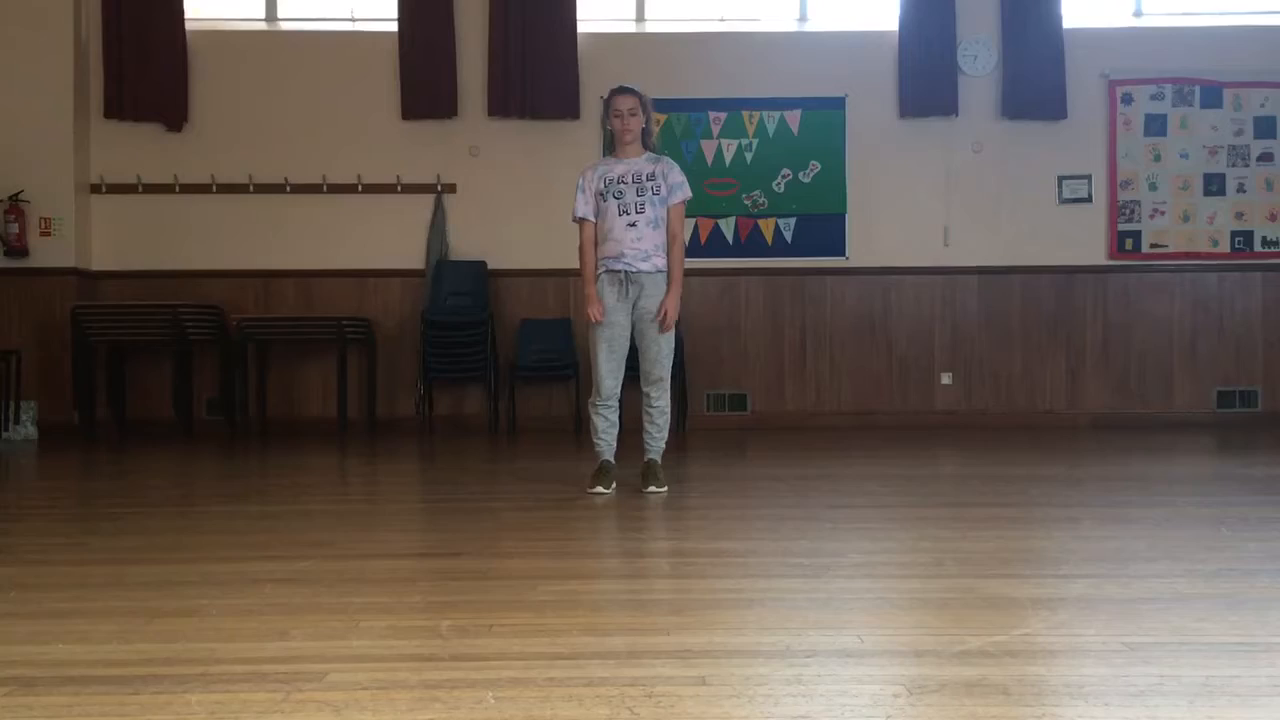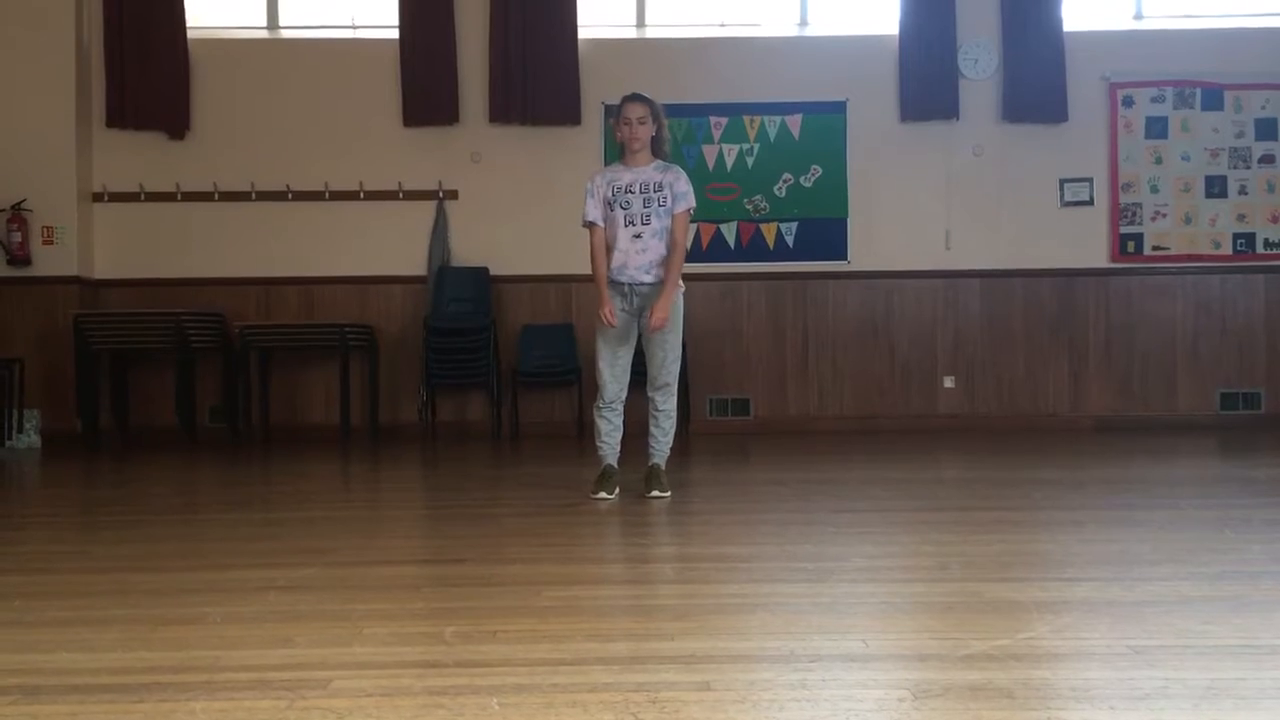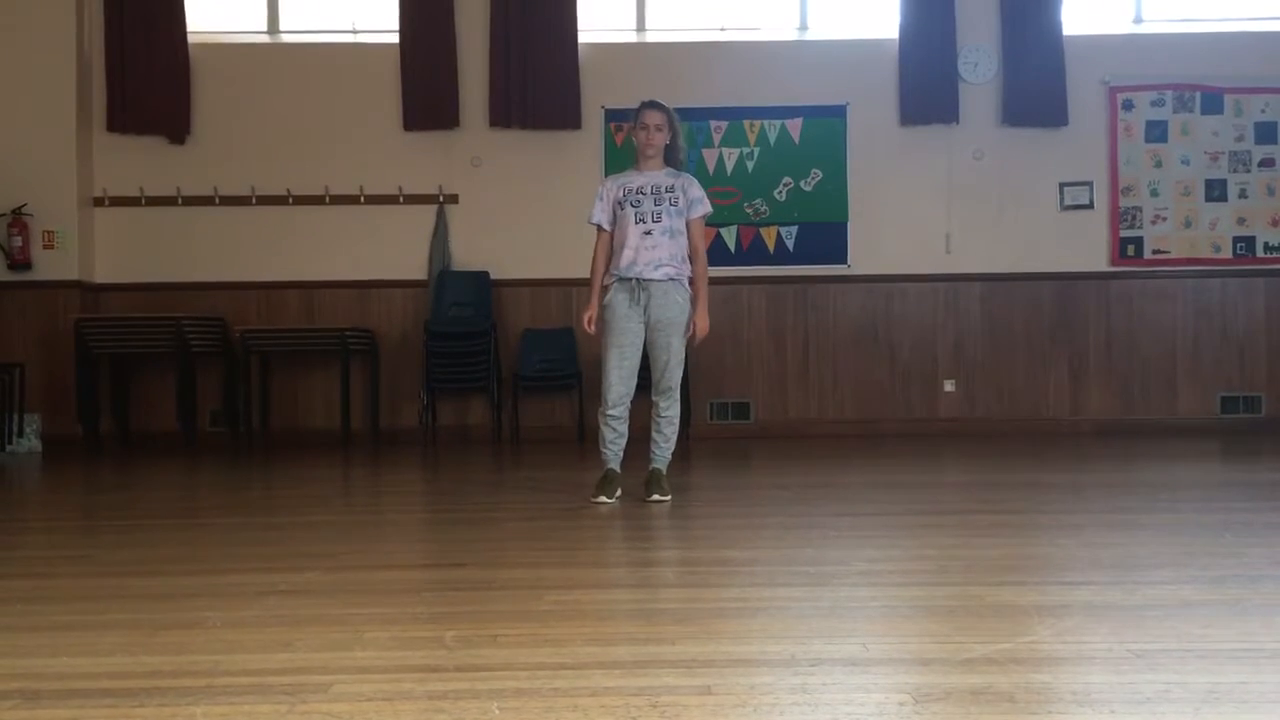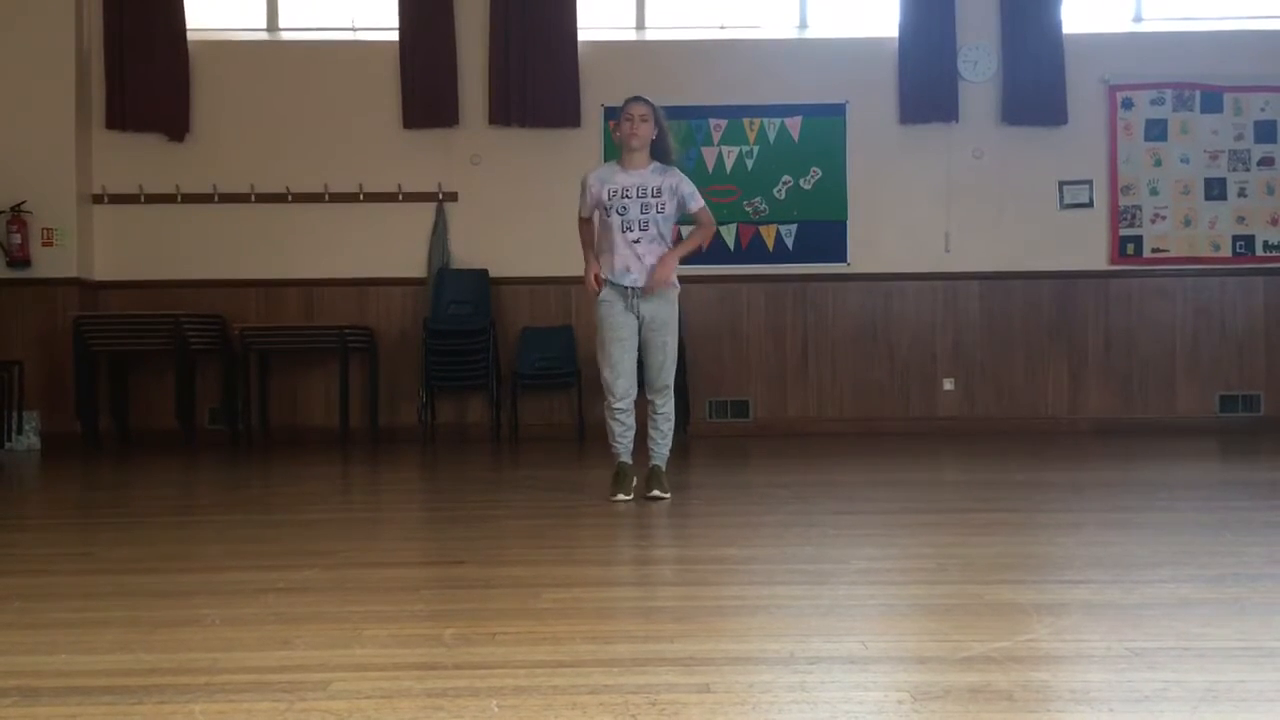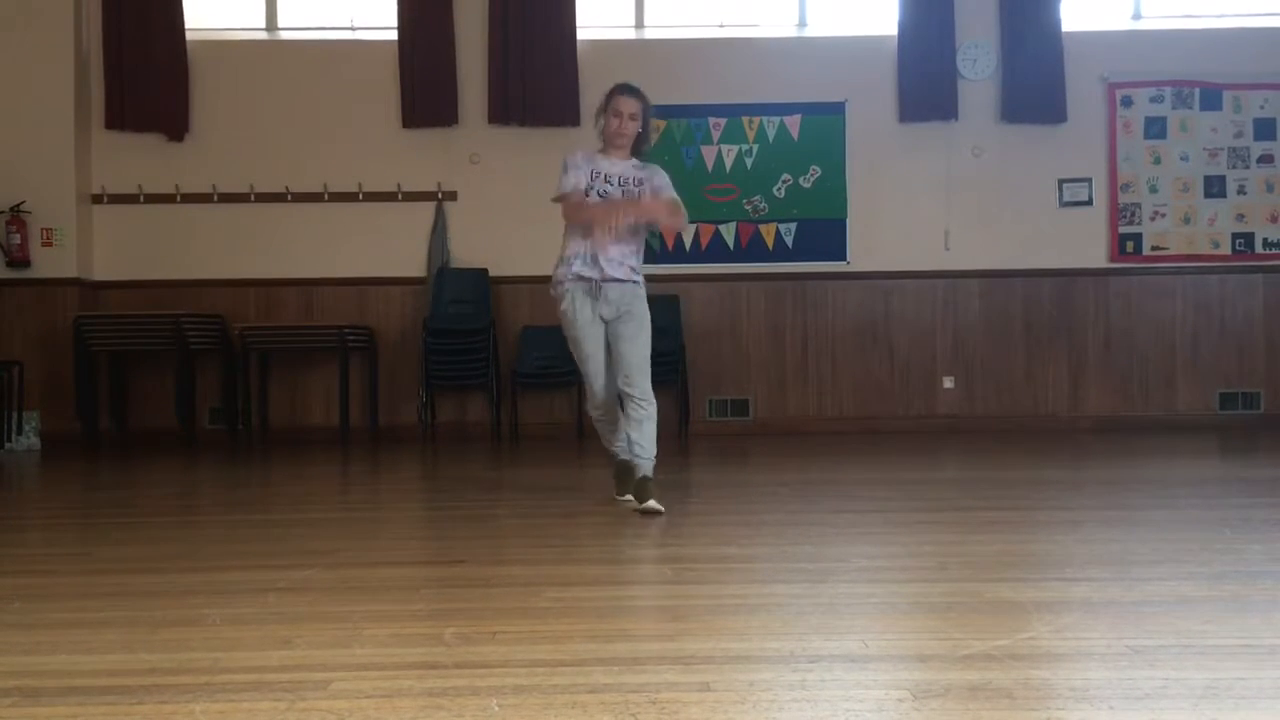
dt=0.7s
person 1, frame 1
left shoulder: (665, 169)
right shoulder: (593, 175)
left elbow: (676, 235)
right elbow: (587, 239)
left wrist: (675, 291)
right wrist: (590, 292)
left hip: (654, 280)
right hip: (610, 282)
left knee: (657, 378)
right knee: (606, 379)
left ankle: (653, 459)
right ankle: (605, 460)
person 1, frame 2
left shoulder: (673, 177)
right shoulder: (602, 181)
left elbow: (679, 243)
right elbow: (598, 245)
left wrist: (665, 297)
right wrist: (604, 297)
left hip: (660, 290)
right hip: (618, 291)
left knee: (663, 383)
right knee: (610, 385)
left ankle: (657, 464)
right ankle: (608, 465)
person 1, frame 3
left shoulder: (685, 185)
right shoulder: (613, 186)
left elbow: (698, 250)
right elbow: (602, 247)
left wrist: (701, 306)
right wrist: (593, 300)
left hip: (670, 291)
right hip: (623, 291)
left knee: (667, 387)
right knee: (615, 387)
left ankle: (658, 468)
right ankle: (611, 469)
person 1, frame 4
left shoulder: (672, 179)
right shoulder: (598, 179)
left elbow: (707, 225)
right elbow: (585, 222)
left wrist: (673, 255)
right wrist: (590, 261)
left hip: (658, 292)
right hip: (614, 293)
left knee: (660, 385)
right knee: (619, 385)
left ankle: (657, 465)
right ankle: (624, 464)
person 1, frame 5
left shoulder: (651, 176)
right shoulder: (578, 163)
left elbow: (678, 219)
right elbow: (569, 211)
left wrist: (644, 210)
right wrist: (631, 205)
left hip: (627, 286)
right hip: (579, 284)
left knee: (637, 385)
right knee: (601, 388)
left ankle: (642, 476)
right ankle: (621, 458)
